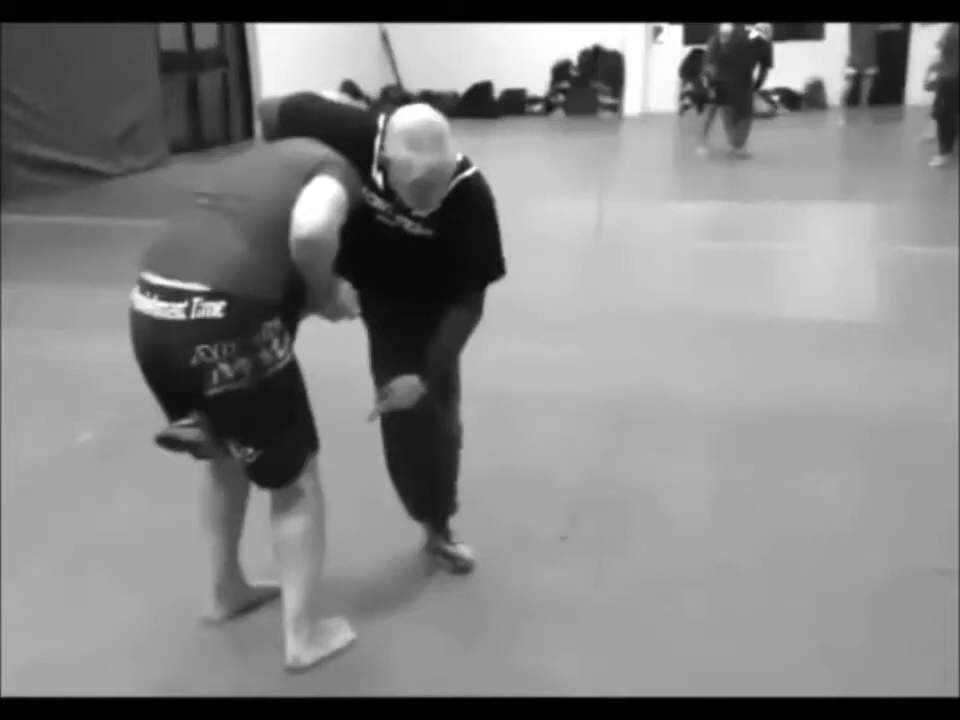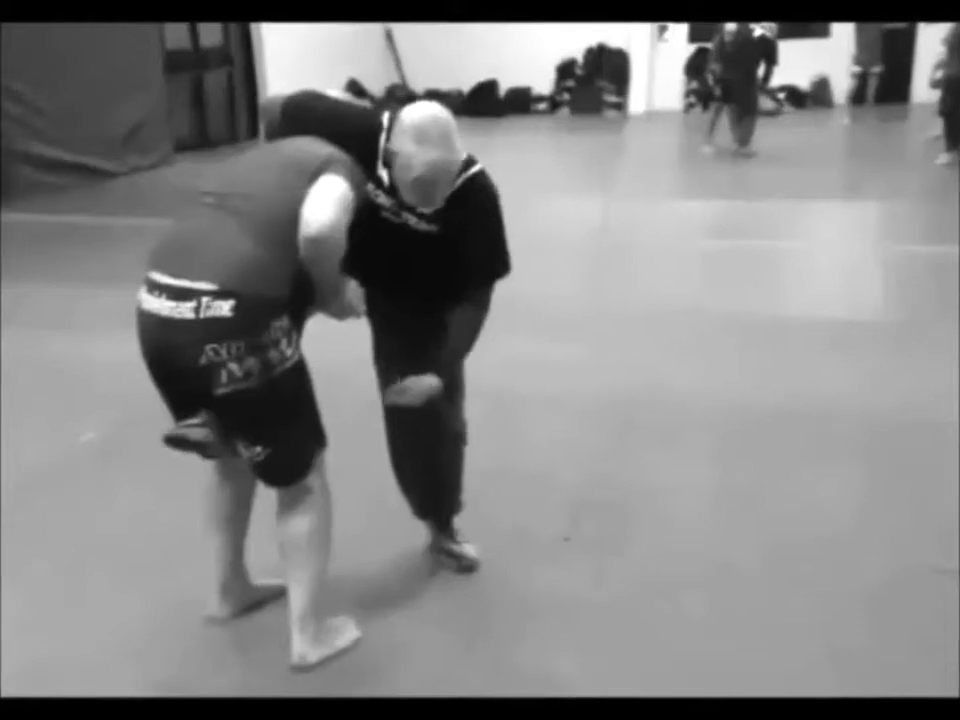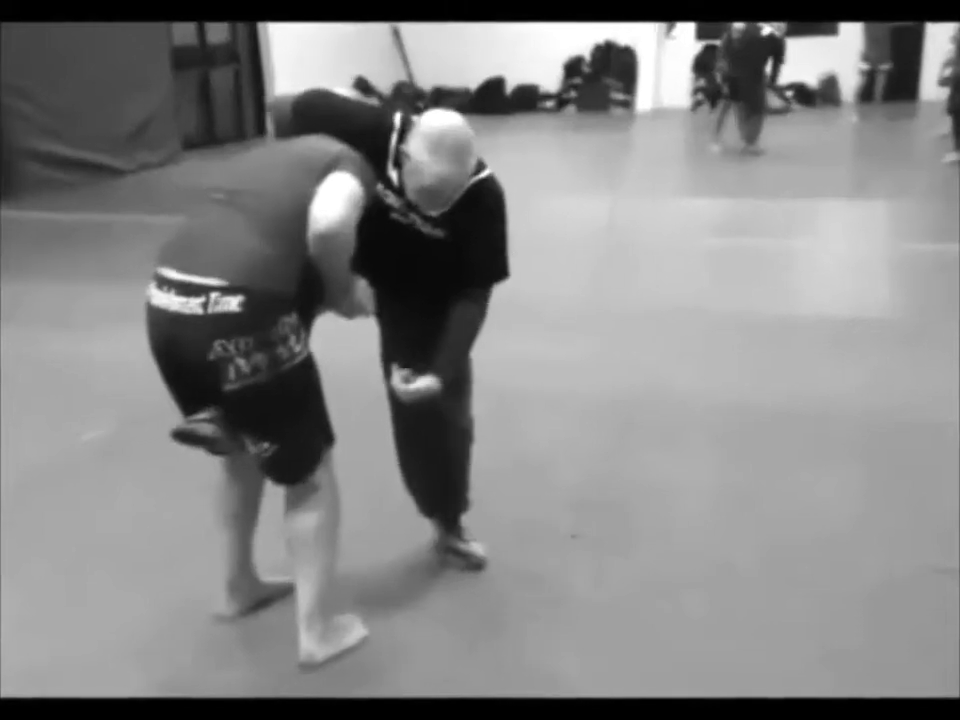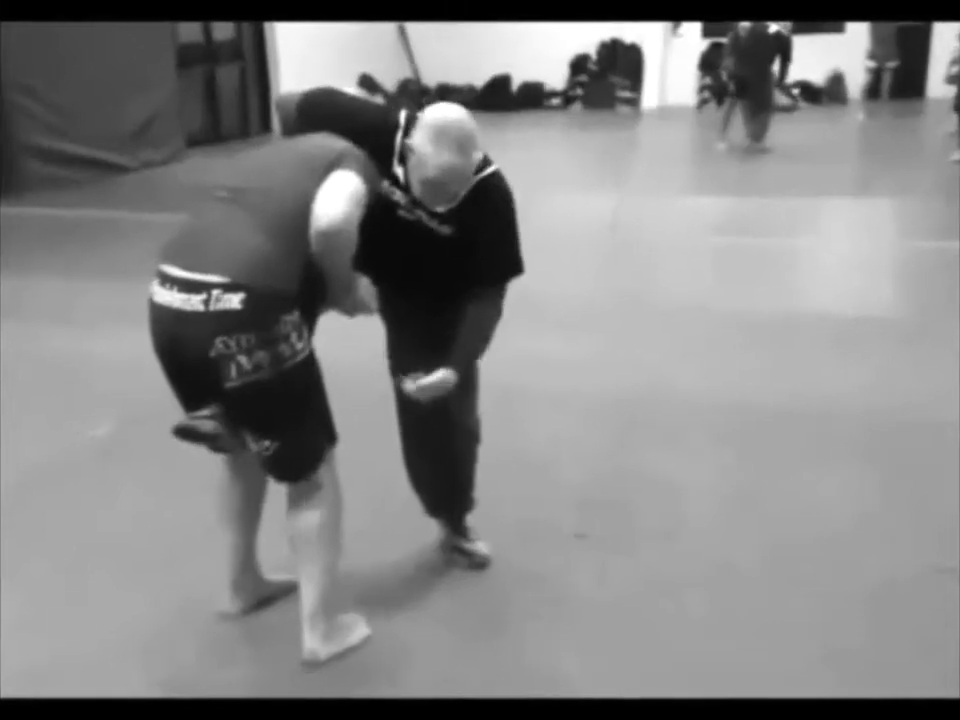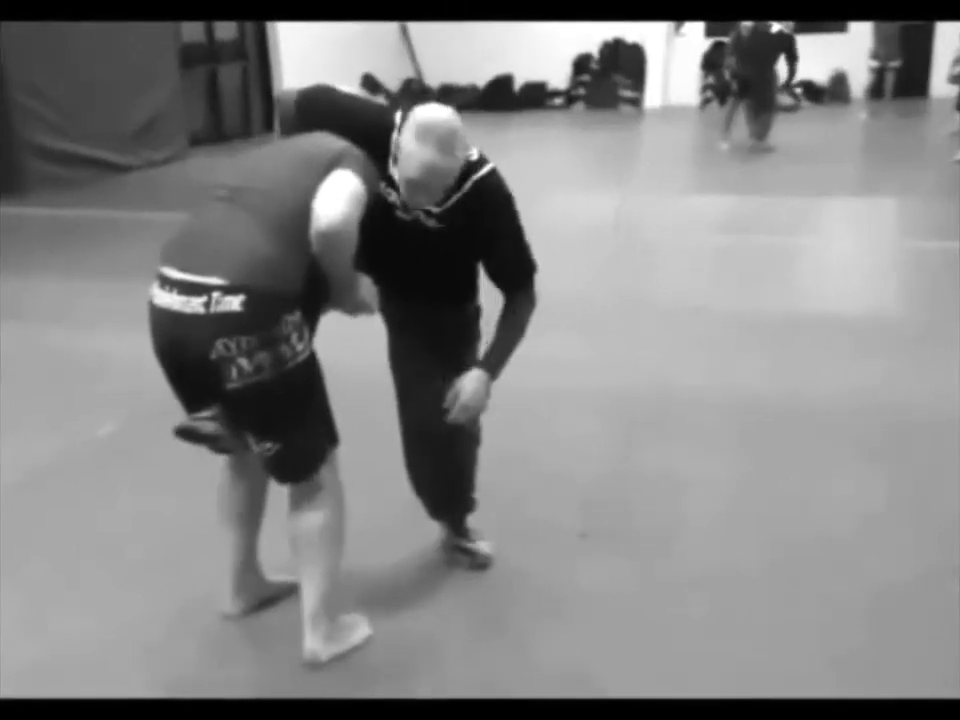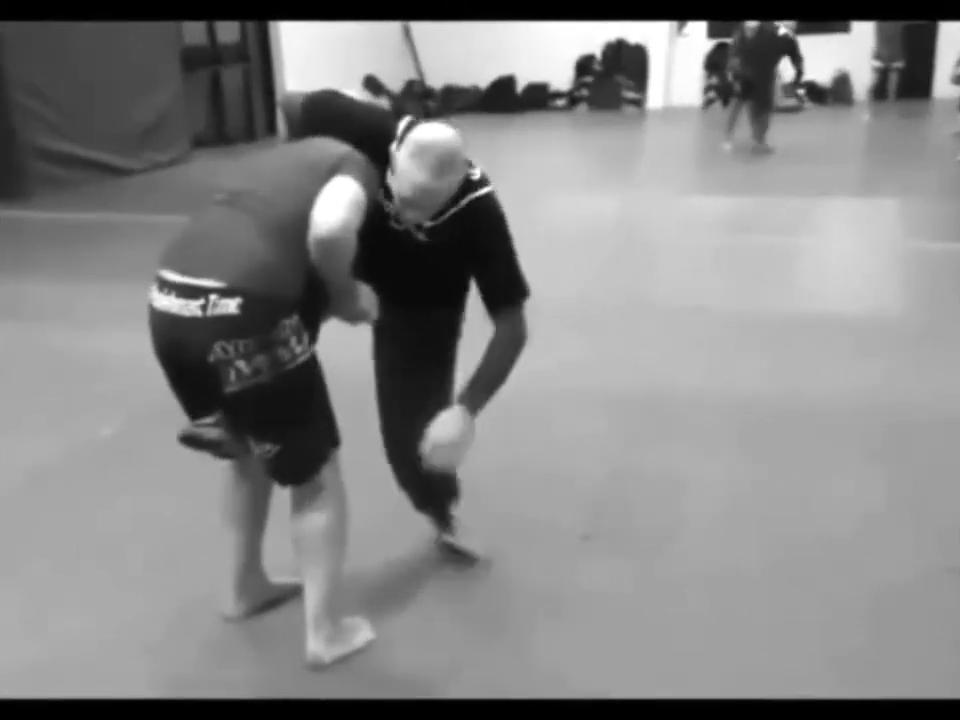
dt=0.3s
person 1, frame 1
left shoulder: (248, 159)
right shoulder: (331, 166)
right elbow: (309, 231)
left wrist: (305, 292)
right wrist: (325, 292)
left hip: (150, 307)
right hip: (223, 317)
left knee: (226, 453)
right knee: (294, 475)
left ankle: (225, 590)
right ankle: (304, 634)
person 1, frame 2
left shoulder: (253, 158)
right shoulder: (337, 165)
right elbow: (318, 229)
left wrist: (313, 289)
right wrist: (332, 290)
left hip: (158, 308)
right hip: (230, 316)
left knee: (232, 453)
right knee: (302, 473)
left ankle: (229, 589)
right ankle: (309, 633)
person 1, frame 3
left shoulder: (262, 156)
right shoulder: (347, 162)
right elbow: (328, 226)
left wrist: (321, 288)
right wrist: (342, 289)
left hip: (167, 303)
right hip: (238, 312)
left knee: (241, 451)
right knee: (309, 470)
left ankle: (237, 586)
right ankle: (317, 630)
person 1, frame 4
left shoulder: (270, 154)
right shoulder: (351, 161)
right elbow: (330, 223)
left wrist: (324, 285)
right wrist: (344, 287)
left hip: (169, 300)
right hip: (240, 310)
left knee: (243, 448)
right knee: (311, 469)
left ankle: (242, 584)
right ankle: (320, 629)
person 1, frame 5
left shoulder: (273, 152)
right shoulder: (351, 161)
right elbow: (330, 224)
left wrist: (328, 287)
right wrist: (346, 287)
left hip: (169, 301)
right hip: (242, 311)
left knee: (246, 448)
right knee: (313, 471)
left ankle: (243, 584)
right ankle: (322, 630)
person 1, frame 6
left shoulder: (285, 156)
right shoulder: (354, 167)
right elbow: (328, 231)
left wrist: (329, 293)
right wrist: (346, 293)
left hip: (168, 302)
right hip: (239, 313)
left knee: (250, 451)
right knee: (316, 473)
left ankle: (245, 587)
right ankle: (325, 633)
person 2, frame 1
left shoulder: (470, 196)
right shoulder: (350, 135)
left elbow: (469, 300)
right elbow: (276, 112)
left wrist: (424, 376)
left hip: (416, 301)
right hip: (338, 264)
left knee: (427, 410)
left ankle: (437, 527)
person 2, frame 2
left shoulder: (475, 194)
right shoulder: (356, 133)
left elbow: (475, 296)
right elbow: (281, 110)
left wrist: (440, 372)
left hip: (420, 298)
right hip: (341, 262)
left knee: (432, 408)
left ankle: (441, 526)
person 2, frame 3
left shoulder: (483, 198)
right shoulder: (368, 132)
left elbow: (472, 297)
right elbow: (290, 108)
left wrist: (440, 373)
left hip: (425, 296)
right hip: (347, 259)
left knee: (438, 408)
left ankle: (449, 524)
person 2, frame 4
left shoulder: (490, 195)
right shoulder: (372, 131)
left elbow: (487, 295)
right elbow: (295, 107)
left wrist: (456, 368)
left hip: (434, 298)
right hip: (354, 258)
left knee: (445, 407)
left ankle: (454, 523)
person 2, frame 5
left shoulder: (485, 194)
right shoulder: (368, 129)
left elbow: (522, 296)
right elbow: (292, 104)
left wrist: (485, 371)
left hip: (437, 301)
right hip: (353, 258)
left knee: (444, 413)
left ankle: (455, 523)
person 2, frame 6
left shoulder: (478, 214)
right shoulder: (371, 136)
left elbow: (511, 327)
right elbow: (301, 106)
left wrist: (465, 412)
left hip: (421, 305)
right hip: (349, 262)
left knee: (415, 418)
left ankle: (441, 513)
